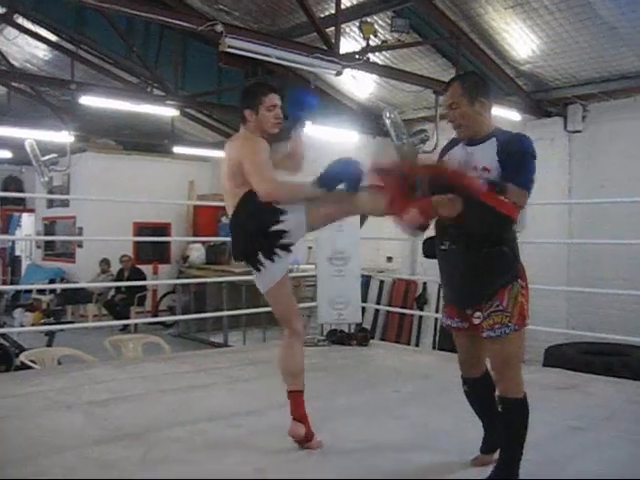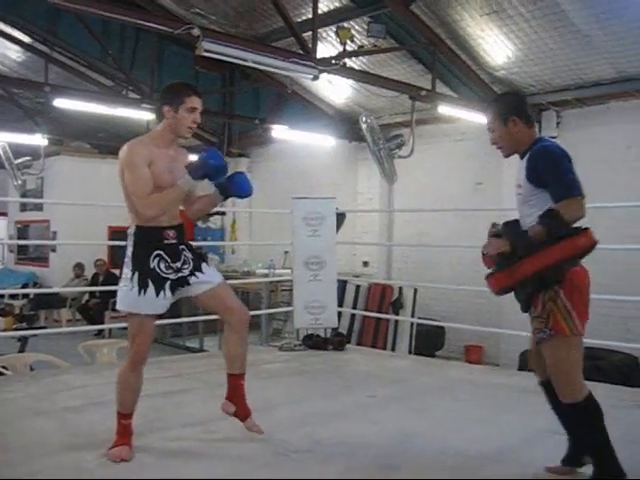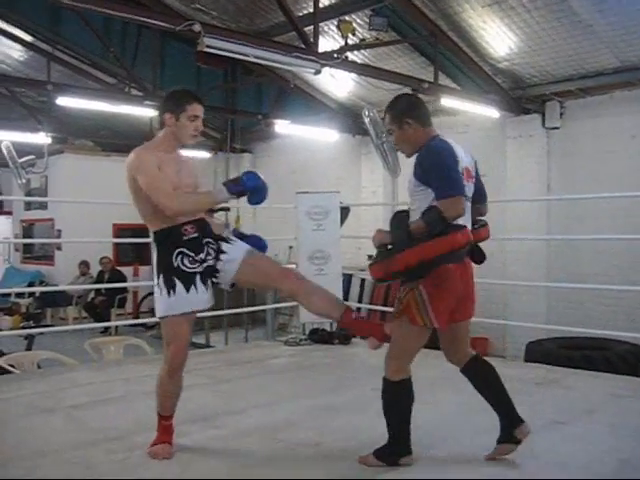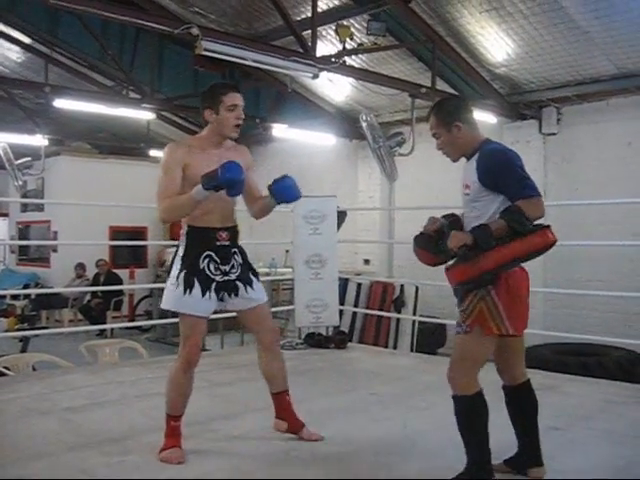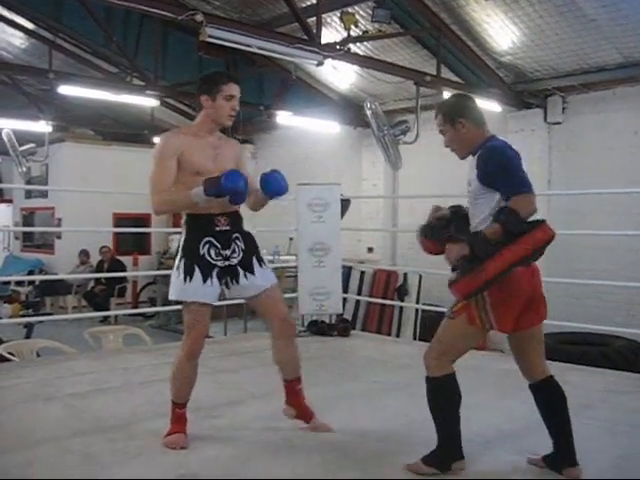
dt=1s
person 1, frame 1
left shoulder: (513, 145)
right shoulder: (451, 149)
left elbow: (515, 199)
right elbow: (428, 196)
left hip: (497, 273)
right hip: (455, 273)
left knee: (507, 377)
right knee: (470, 367)
right ankle: (494, 435)
person 1, frame 2
left shoulder: (546, 154)
right shoulder: (534, 158)
left elbow: (572, 209)
left wrist: (514, 243)
left hip: (556, 281)
right hip: (549, 280)
left knee: (566, 383)
right knee: (550, 372)
person 1, frame 3
left shoulder: (433, 154)
right shoulder: (460, 154)
left elbow: (453, 207)
right elbow: (478, 207)
left wrist: (397, 235)
left hip: (431, 272)
right hip: (457, 267)
left knee: (396, 363)
right knee: (460, 352)
left ankle: (397, 449)
right ankle: (512, 425)
person 1, frame 4
left shoulder: (496, 157)
right shoulder: (476, 162)
left elbow: (534, 207)
left wrist: (476, 237)
right wrist: (449, 224)
left hip: (496, 282)
right hip: (497, 280)
left knee: (460, 376)
right knee: (512, 373)
person 1, frame 5
left shoulder: (494, 153)
right shoulder: (494, 154)
left elbow: (525, 205)
left wrist: (471, 245)
left hip: (497, 278)
right hip: (521, 273)
left knee: (436, 359)
right knee: (535, 369)
person 2, frame 1
left shoulder: (244, 146)
right shoulder: (251, 144)
left elbow: (293, 164)
right elbow: (268, 191)
left wrist: (297, 125)
right wrist: (323, 188)
left hip: (256, 240)
right hip: (260, 221)
left knee: (295, 329)
right knee: (348, 200)
left ankle: (298, 422)
person 2, frame 2
left shoulder: (183, 156)
right shoulder: (135, 151)
right elbow: (148, 208)
left wrist: (222, 190)
right wrist: (191, 177)
left hip: (180, 248)
right hip: (148, 252)
left knee: (239, 315)
right knee: (139, 352)
left ankle: (236, 400)
right ankle: (123, 434)
person 2, frame 3
left shoulder: (182, 162)
right shoulder: (141, 159)
right elbow: (172, 205)
left wrist: (239, 236)
right wrist: (230, 190)
left hip: (209, 242)
right hip: (172, 253)
left knee: (290, 278)
right knee: (176, 355)
left ankle: (370, 328)
right ankle: (164, 433)
person 2, frame 4
left shoulder: (241, 155)
right shoulder: (178, 152)
left elbow: (255, 208)
right elbow: (165, 212)
left wrist: (275, 196)
right wrist: (204, 187)
left hip: (232, 251)
right hip: (197, 252)
left knee: (269, 336)
right knee: (190, 353)
left ankle: (285, 417)
right ankle: (172, 436)
person 2, frame 5
left shoulder: (233, 147)
right shoulder: (173, 143)
left elbow: (253, 202)
right elbow: (158, 203)
left wrist: (268, 191)
right wrist: (205, 191)
left hip: (237, 238)
right hip: (202, 241)
left knee: (282, 320)
right knee: (194, 342)
left ankle: (296, 402)
right ankle: (177, 421)
